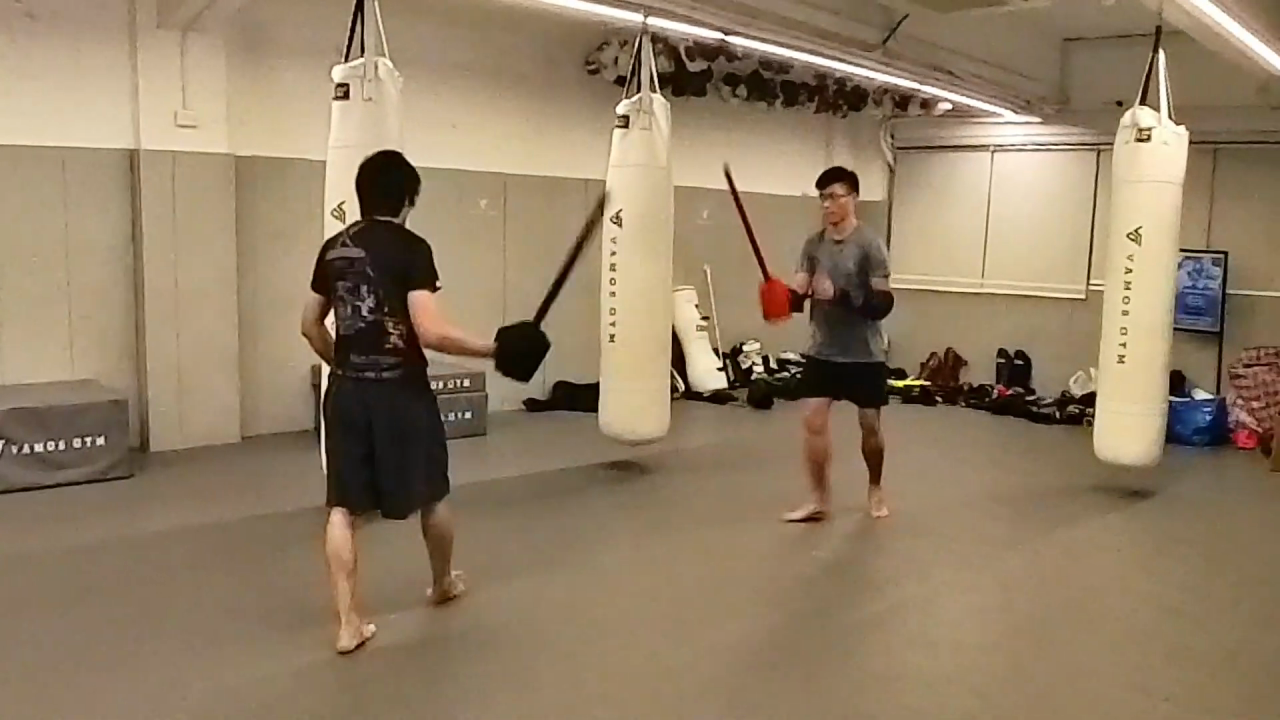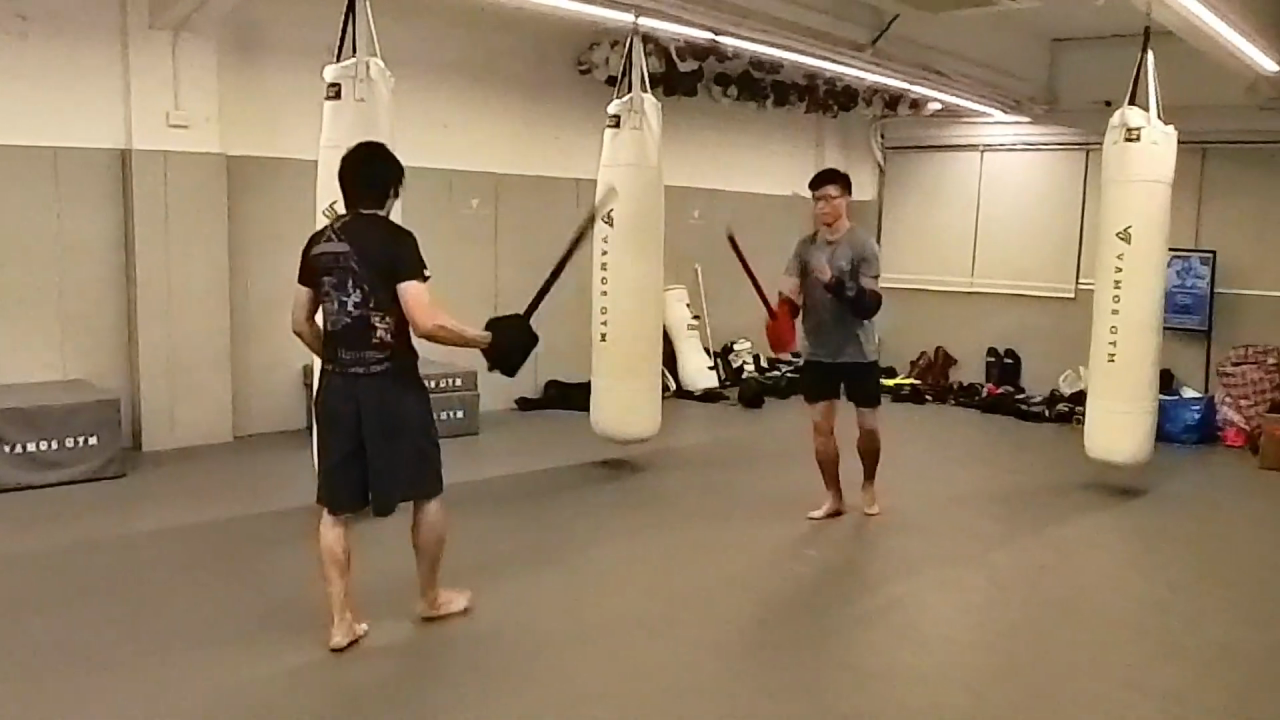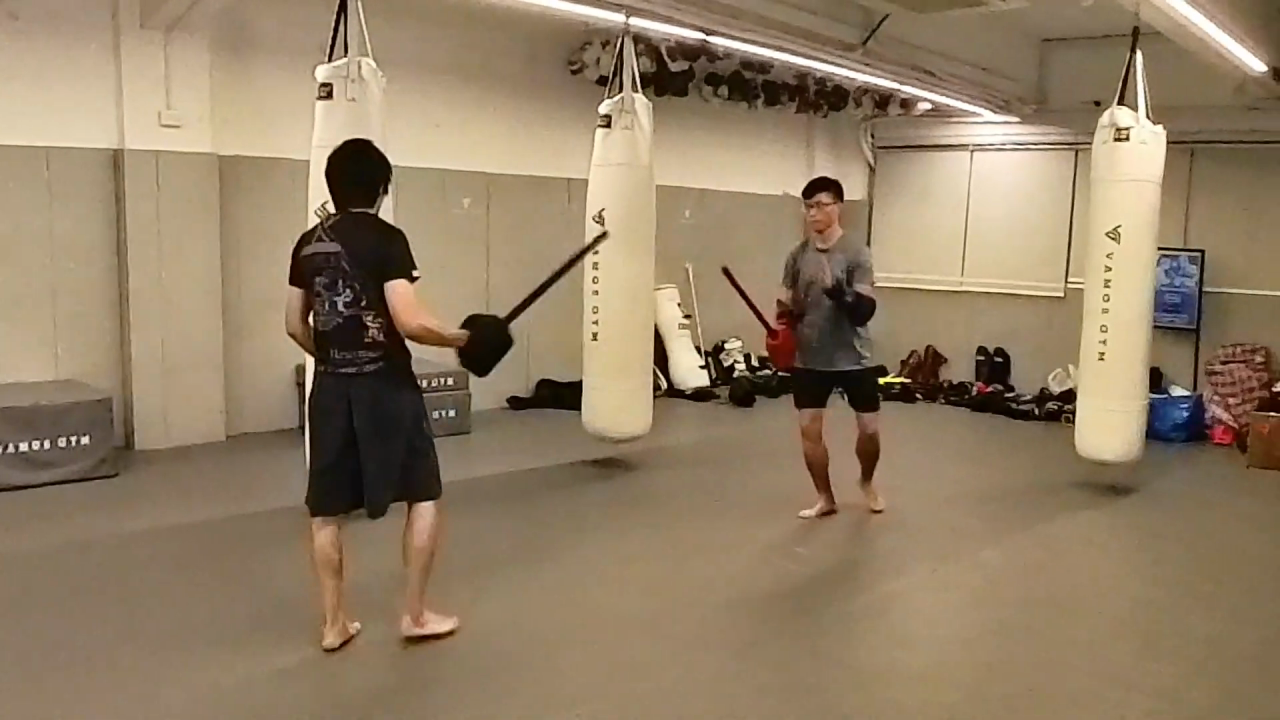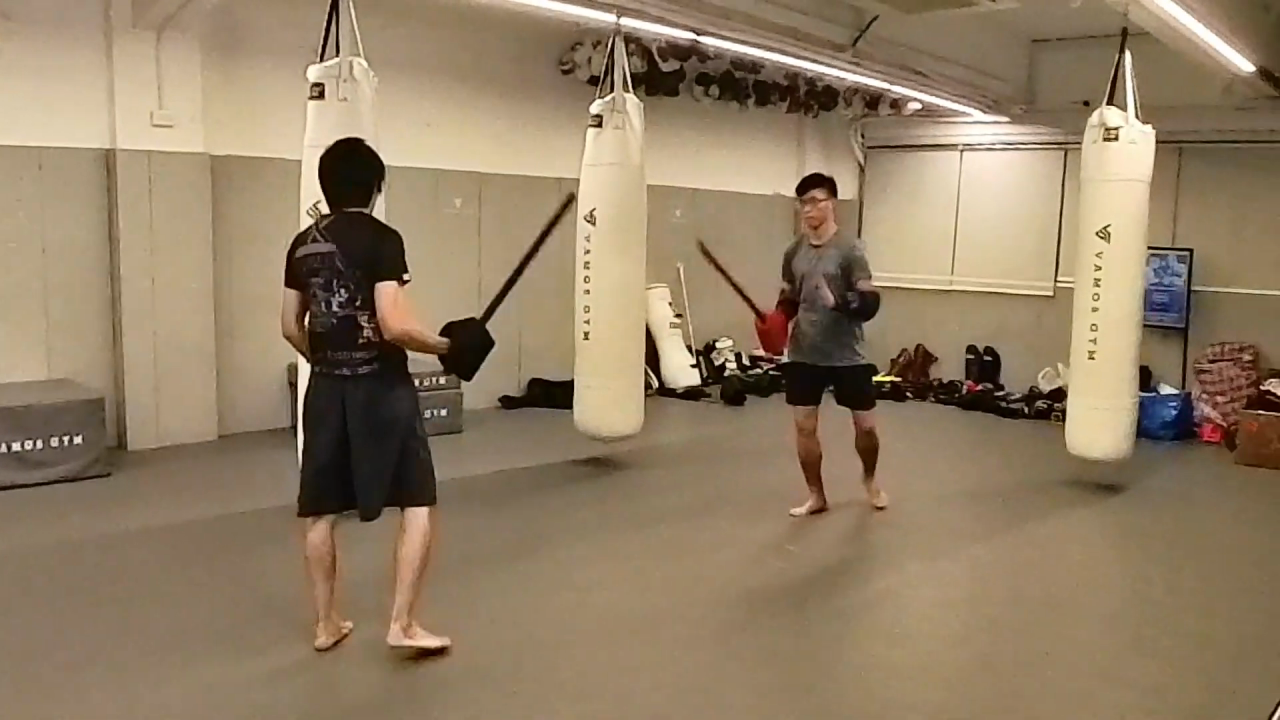
dt=0.1s
person 1, frame 1
left shoulder: (333, 248)
right shoulder: (411, 248)
left elbow: (310, 326)
right elbow: (431, 332)
right wrist: (492, 348)
left hip: (346, 390)
right hip: (400, 390)
left knee: (342, 506)
right knee: (430, 494)
left ankle: (348, 623)
right ankle: (442, 582)
person 1, frame 2
left shoulder: (318, 244)
right shoulder: (397, 241)
left elbow: (301, 324)
right elbow: (425, 321)
right wrist: (484, 339)
left hip: (336, 386)
right hip: (392, 385)
left knee: (336, 508)
right knee: (427, 493)
left ankle: (342, 622)
right ankle: (431, 597)
person 1, frame 3
left shoulder: (308, 244)
right shoulder: (387, 239)
left elbow: (295, 325)
right elbow: (409, 322)
right wrist: (462, 338)
left hip: (330, 387)
right hip: (385, 384)
left knee: (327, 510)
right knee: (423, 495)
left ankle: (334, 623)
right ankle: (415, 614)
person 1, frame 4
left shoulder: (304, 244)
right shoulder: (380, 239)
left elbow: (290, 325)
right elbow: (394, 327)
right wrist: (445, 344)
left hip: (327, 387)
right hip: (380, 385)
left knee: (321, 509)
right knee: (417, 503)
left ankle: (327, 622)
right ankle: (403, 623)
person 2, frame 1
left shoulder: (869, 245)
right shoulder: (813, 244)
right elbow: (799, 292)
left wrist: (837, 294)
right wrist: (787, 296)
left hip: (864, 353)
right hip: (822, 350)
left knee: (870, 426)
right knee: (814, 422)
left ankle: (875, 490)
right ankle: (818, 500)
person 2, frame 2
left shoulder: (863, 246)
right shoulder: (806, 245)
left elbow: (869, 304)
right elbow: (790, 293)
left wrist: (834, 283)
left hip: (858, 352)
right hip: (817, 352)
left knee: (868, 426)
right knee: (821, 425)
left ankle: (868, 485)
right ankle: (834, 498)
person 2, frame 3
left shoulder: (856, 253)
right shoulder: (798, 255)
left elbow: (865, 310)
right elbow: (787, 304)
left wrist: (834, 288)
left hip: (853, 360)
right hip: (809, 360)
left knee: (869, 429)
right knee: (809, 430)
left ankle: (867, 483)
right ankle: (826, 499)
person 2, frame 4
left shoulder: (850, 248)
right shoulder: (793, 252)
left elbow: (869, 299)
left wrist: (838, 301)
left hip: (848, 355)
right hip: (804, 354)
left knee: (865, 425)
right knee: (804, 426)
left ankle: (870, 479)
right ankle: (816, 496)
